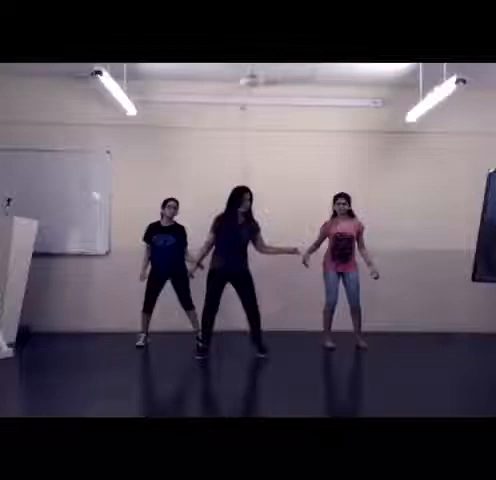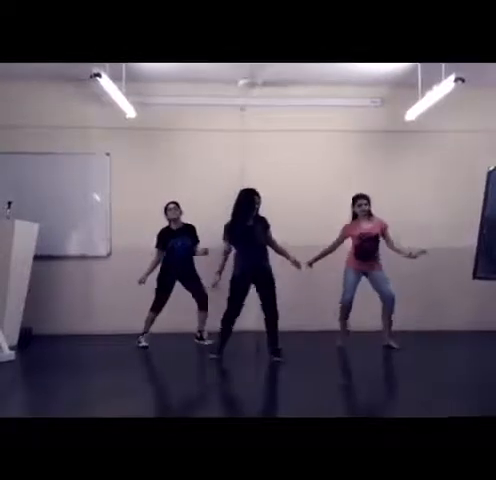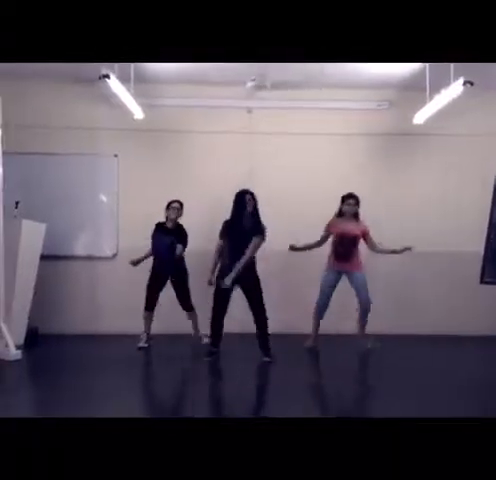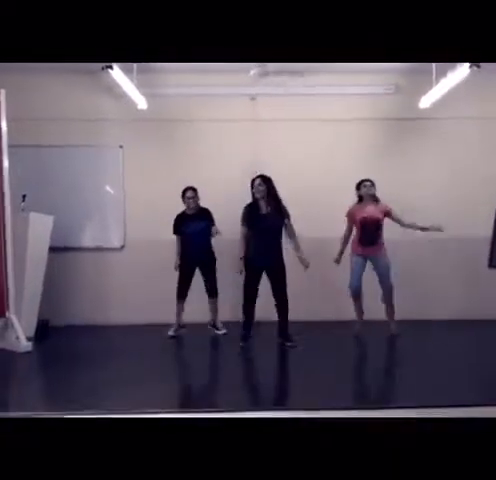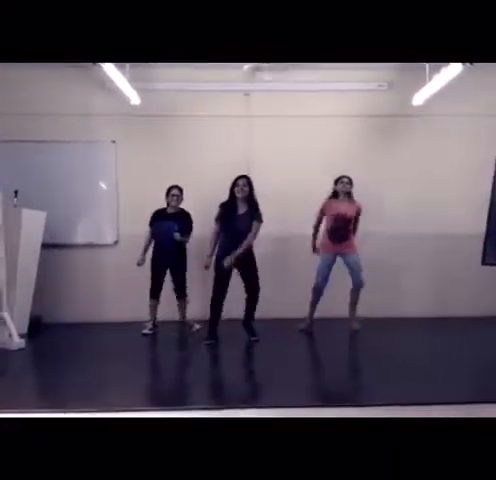
dt=0.7s
person 1, frame 1
left shoulder: (251, 224)
right shoulder: (221, 220)
left elbow: (262, 248)
right elbow: (209, 244)
left wrist: (288, 250)
right wrist: (196, 263)
left hip: (240, 270)
right hip: (218, 269)
left knee: (251, 307)
right knee: (210, 306)
left ankle: (258, 342)
right ankle: (204, 345)
person 1, frame 2
left shoulder: (262, 222)
right shoulder: (232, 227)
left elbow: (271, 242)
right elbow: (226, 251)
left wrist: (290, 257)
right wrist: (219, 273)
left hip: (263, 271)
right hip: (242, 272)
left knee: (270, 309)
right knee: (233, 309)
left ankle: (273, 348)
right ankle: (220, 345)
person 1, frame 3
left shoulder: (257, 227)
right shoulder: (229, 225)
left elbow: (249, 254)
right elbow: (219, 249)
left wrist: (233, 275)
right wrist: (212, 272)
left hip: (247, 273)
right hip: (225, 272)
left knee: (258, 309)
right knee: (218, 310)
left ankle: (265, 347)
right ankle: (214, 347)
person 1, frame 4
left shoulder: (279, 210)
right shoulder: (249, 210)
left elbow: (291, 234)
right elbow: (244, 236)
left wrist: (301, 255)
right wrist: (242, 258)
left hip: (275, 259)
right hip: (253, 258)
left knee: (280, 296)
right knee: (249, 294)
left ankle: (283, 332)
right ankle: (246, 331)
person 1, frame 5
left shoulder: (254, 211)
right shoulder: (225, 208)
left elbow: (250, 238)
right elbow: (216, 232)
left wrist: (234, 256)
right wrist: (209, 255)
left hip: (245, 256)
right hip: (224, 256)
left knee: (253, 290)
right knee: (218, 293)
left ankle: (248, 324)
right ankle: (212, 332)
person 2, frame 1
left shoulder: (357, 225)
right shoulder: (328, 225)
left elbow: (362, 248)
right elbow: (317, 244)
left wrist: (371, 265)
right wrist: (307, 254)
left hip: (350, 267)
right hip: (331, 267)
left knee: (355, 303)
right knee: (331, 301)
left ankle: (358, 337)
right ankle: (327, 337)
person 2, frame 2
left shoulder: (379, 223)
right shoulder: (350, 227)
left elbow: (391, 245)
right elbow: (334, 245)
left wrist: (410, 253)
right wrist: (315, 259)
left hip: (374, 267)
right hip: (354, 266)
left knee: (389, 297)
right knee: (347, 299)
left ankle: (387, 337)
right ankle: (343, 331)
person 2, frame 3
left shoulder: (362, 227)
right shoulder: (334, 223)
left elbow: (374, 248)
right elbow: (320, 242)
left wrist: (396, 251)
right wrist: (299, 248)
left hip: (354, 268)
right hip: (334, 266)
left knee: (365, 301)
right knee: (323, 300)
left ankle: (362, 333)
right ankle: (314, 336)
person 2, frame 4
left shoulder: (382, 208)
right shoulder: (353, 210)
left elbow: (402, 223)
right elbow: (348, 232)
left wrist: (424, 228)
right wrist: (340, 253)
left hip: (378, 252)
right hip: (358, 252)
left knee: (387, 286)
right knee: (355, 286)
left ankle: (391, 320)
right ankle: (359, 318)
person 2, frame 5
left shoulder: (356, 206)
right shoulder: (329, 204)
right elbow: (318, 222)
right wrist: (313, 241)
left hip: (348, 249)
right hip: (328, 249)
left knee: (358, 282)
right knee: (319, 284)
left ankle: (352, 315)
right ankle: (309, 319)
person 3, frame 1
left shoulder: (180, 230)
right shoulder: (152, 228)
left elbow: (184, 253)
right elbow: (148, 250)
left wrist: (195, 261)
right wrist: (144, 269)
left hip: (178, 271)
right hip: (157, 271)
left knee: (187, 302)
right knee: (148, 302)
left ankle: (200, 334)
right ankle: (143, 334)
person 3, frame 2
left shoulder: (190, 229)
right shoulder: (164, 233)
left elbow: (194, 251)
right elbow: (158, 256)
left wrist: (202, 252)
right wrist: (146, 274)
left hip: (188, 271)
right hip: (168, 272)
left knee: (203, 298)
right knee: (158, 303)
left ankle: (200, 333)
right ankle: (144, 335)
person 3, frame 3
left shoulder: (181, 231)
right shoulder: (158, 227)
left elbow: (179, 255)
left wrist: (179, 252)
right wrist: (141, 259)
left hip: (177, 270)
right hip: (159, 269)
left knee: (186, 302)
right knee: (150, 301)
left ankle: (197, 333)
right ankle: (146, 335)
person 3, frame 4
left shoulder: (205, 213)
right shoulder: (180, 219)
left elbow: (211, 233)
right elbow: (179, 240)
left wrist: (214, 231)
right wrist: (177, 258)
left hip: (207, 256)
right hip: (188, 257)
left knee: (211, 288)
right knee: (182, 289)
left ankle: (214, 322)
right ankle: (178, 323)
person 3, frame 5
left shoulder: (185, 216)
right shoulder: (158, 214)
left elbow: (187, 238)
right elbow: (151, 235)
left wrist: (181, 238)
right wrist: (142, 254)
left hip: (178, 257)
right hip: (159, 257)
left knee: (180, 289)
right knee: (155, 289)
left ankle: (183, 319)
right ankle: (152, 322)
